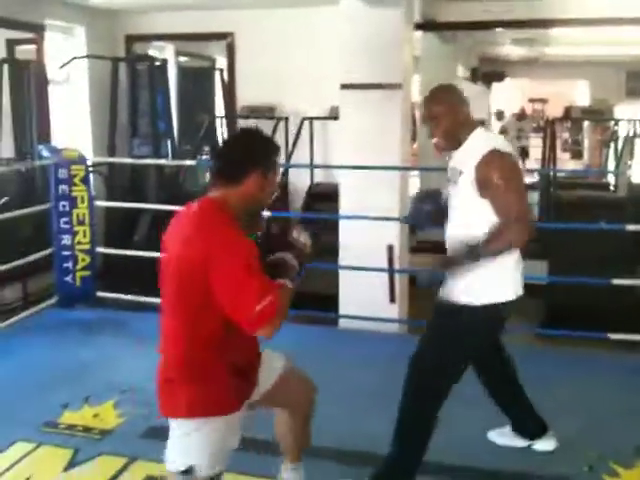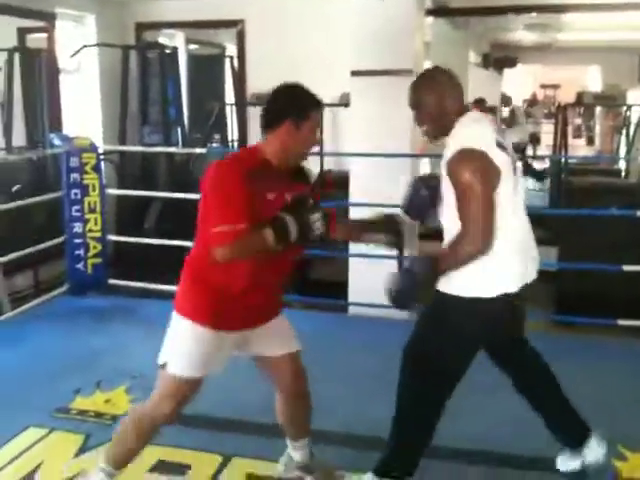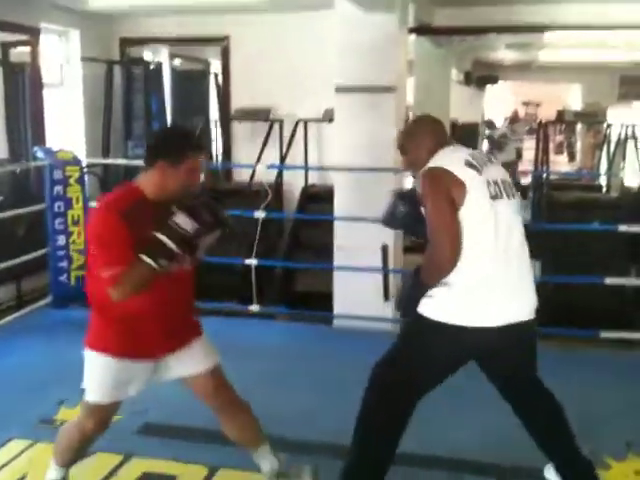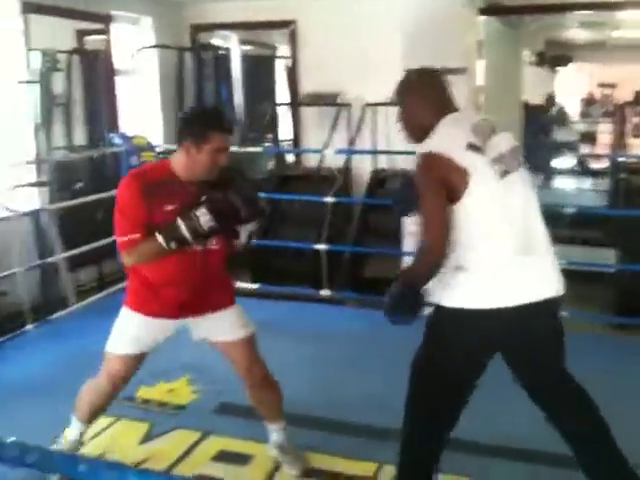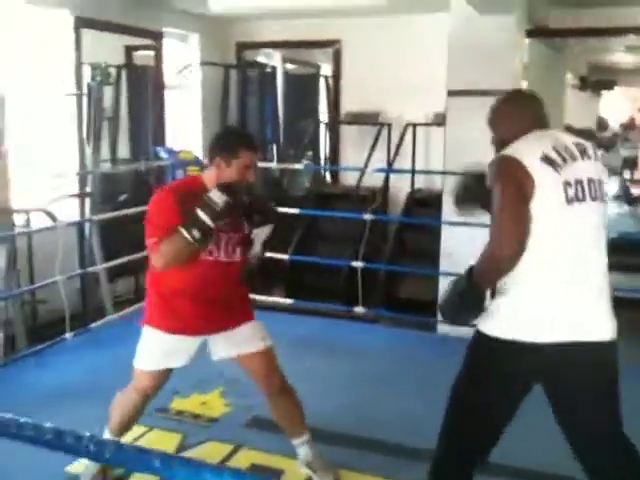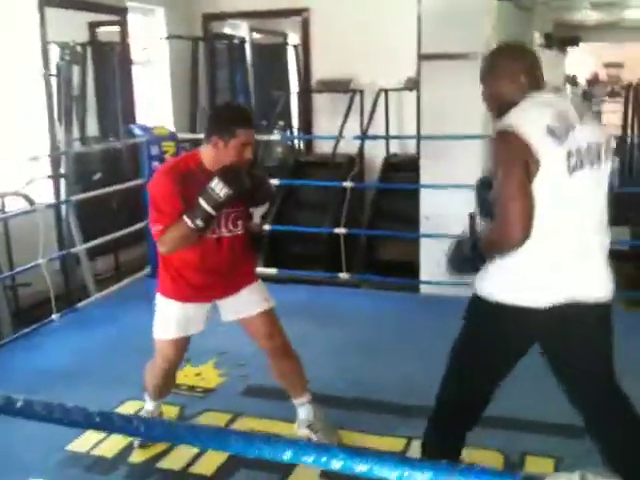
dt=0.4s
person 1, frame 1
left shoulder: (490, 158)
right shoulder: (471, 151)
left elbow: (518, 227)
left wrist: (465, 256)
right wrist: (439, 209)
left hip: (478, 292)
right hip: (491, 286)
left knee: (425, 376)
right knee: (487, 355)
right ankle: (533, 431)
person 1, frame 2
left shoulder: (465, 155)
right shoulder: (482, 130)
left elbow: (475, 240)
right wrist: (437, 199)
left hip: (479, 285)
right hip: (511, 274)
left knee: (423, 366)
right knee: (512, 351)
right ankle: (580, 441)
person 1, frame 3
left shoulder: (437, 174)
right shoulder: (491, 169)
left elbow: (447, 255)
left wrist: (421, 281)
right wrist: (429, 227)
left hip: (457, 313)
right hip: (514, 307)
left knee: (388, 391)
right knee: (527, 391)
person 1, frame 4
left shoulder: (435, 158)
right shoulder: (494, 133)
left elbow: (433, 251)
left wrist: (405, 288)
left hip: (478, 296)
right hip: (538, 288)
left knee: (430, 398)
right knee: (556, 388)
person 1, frame 5
left shoulder: (511, 164)
right shoulder: (591, 160)
left elbow: (508, 245)
left wrist: (473, 281)
left hip: (519, 328)
right hip: (589, 327)
left knee: (467, 426)
right knee: (605, 443)
person 1, frame 6
left shoulder: (511, 136)
right shoulder: (584, 122)
left elbow: (513, 232)
left wrist: (476, 244)
left hip: (518, 291)
right hip: (586, 287)
left knee: (466, 381)
right knee: (601, 395)
person 2, frame 1
left shoulder: (188, 218)
right shoulder: (220, 238)
right elbow: (266, 321)
right wrist: (284, 263)
left hip: (236, 360)
right hip: (201, 387)
left knee: (300, 392)
person 2, frame 2
left shoulder: (296, 176)
right shoulder: (229, 173)
left elbow: (321, 227)
right elbow: (226, 250)
right wrist: (287, 229)
left hip: (262, 310)
right hip: (208, 309)
left knee: (293, 382)
right knee: (167, 403)
person 2, frame 3
left shoulder: (177, 204)
right shoulder: (111, 214)
right elbow: (119, 289)
left wrist: (204, 231)
right wrist: (168, 242)
left hip: (177, 330)
right hip: (117, 339)
left knee: (223, 400)
right knee: (92, 421)
person 2, frame 4
left shoulder: (222, 186)
right shoulder: (140, 184)
left elbow: (237, 245)
right elbow: (131, 255)
left wrist: (247, 220)
right wrist: (186, 227)
left hip: (211, 299)
right hip: (150, 302)
left knee: (255, 371)
right knee: (113, 377)
left ankle: (279, 440)
right ankle: (72, 436)
person 2, frame 5
left shoulder: (240, 201)
right shoulder: (172, 197)
left elbow: (248, 262)
right elbow: (160, 259)
left wrist: (260, 229)
right wrist: (207, 215)
left hip: (231, 312)
right hip: (171, 317)
left knee: (274, 382)
right knee: (142, 391)
person 2, frame 6
left shoulder: (239, 174)
right shoulder: (171, 177)
right elbow: (166, 243)
left wrist: (259, 205)
right wrist: (210, 203)
left hip: (237, 277)
right hip: (183, 286)
left knee: (276, 344)
right knee: (166, 358)
left ankle: (308, 417)
right ankle: (150, 411)
